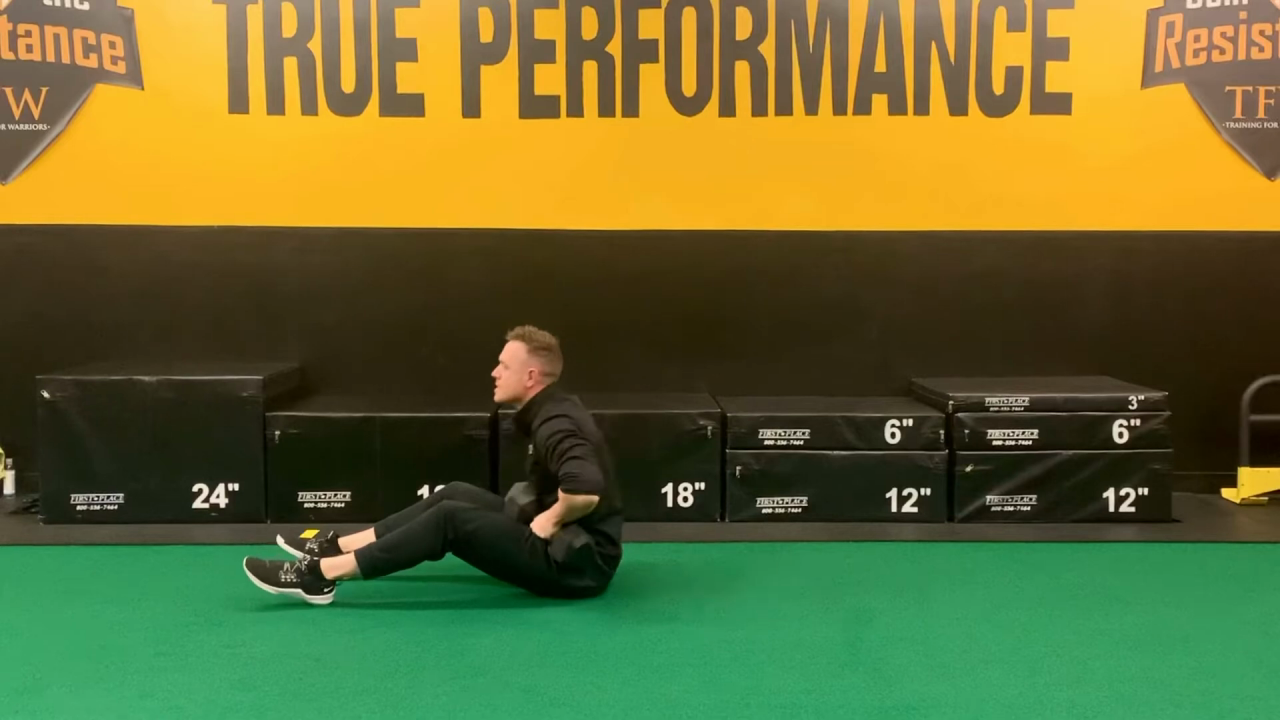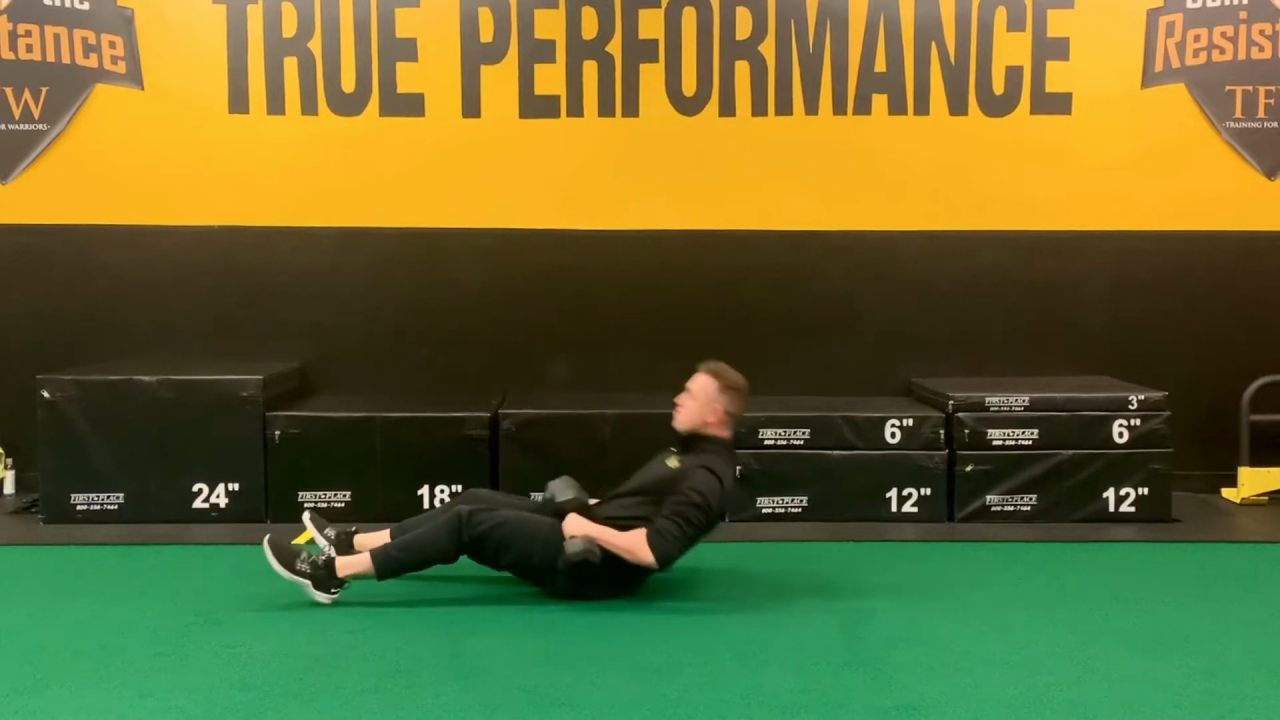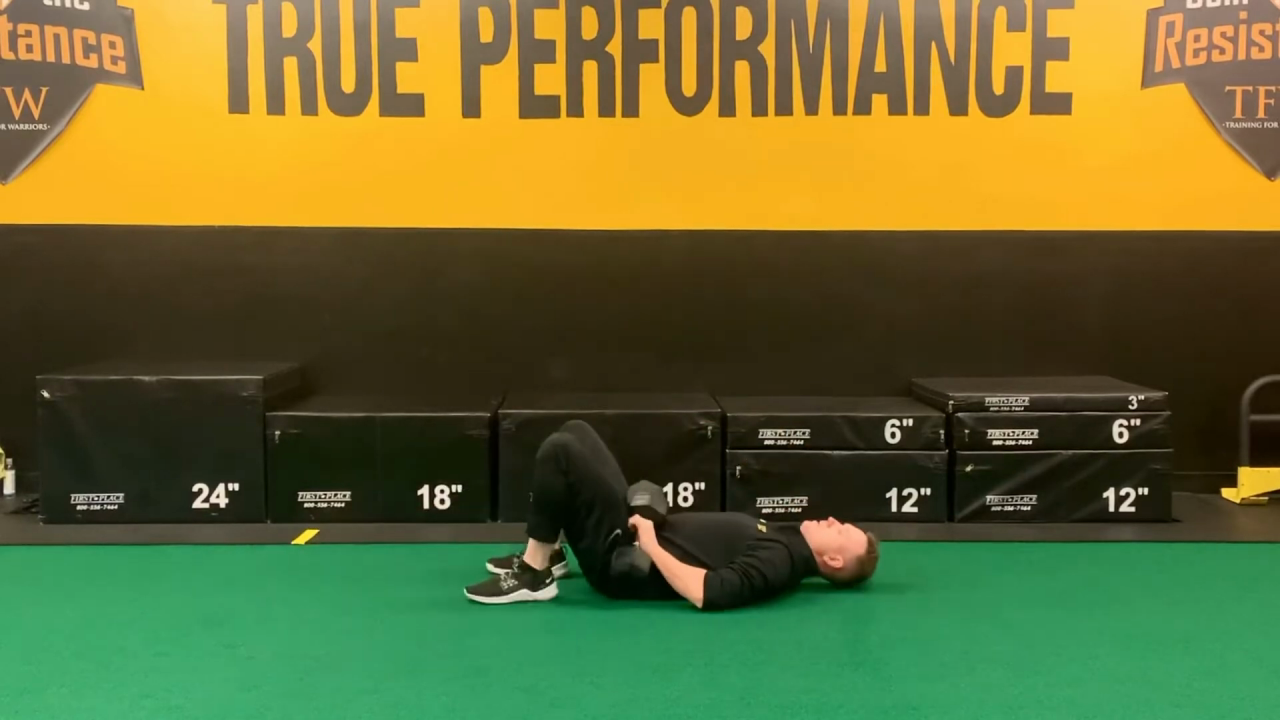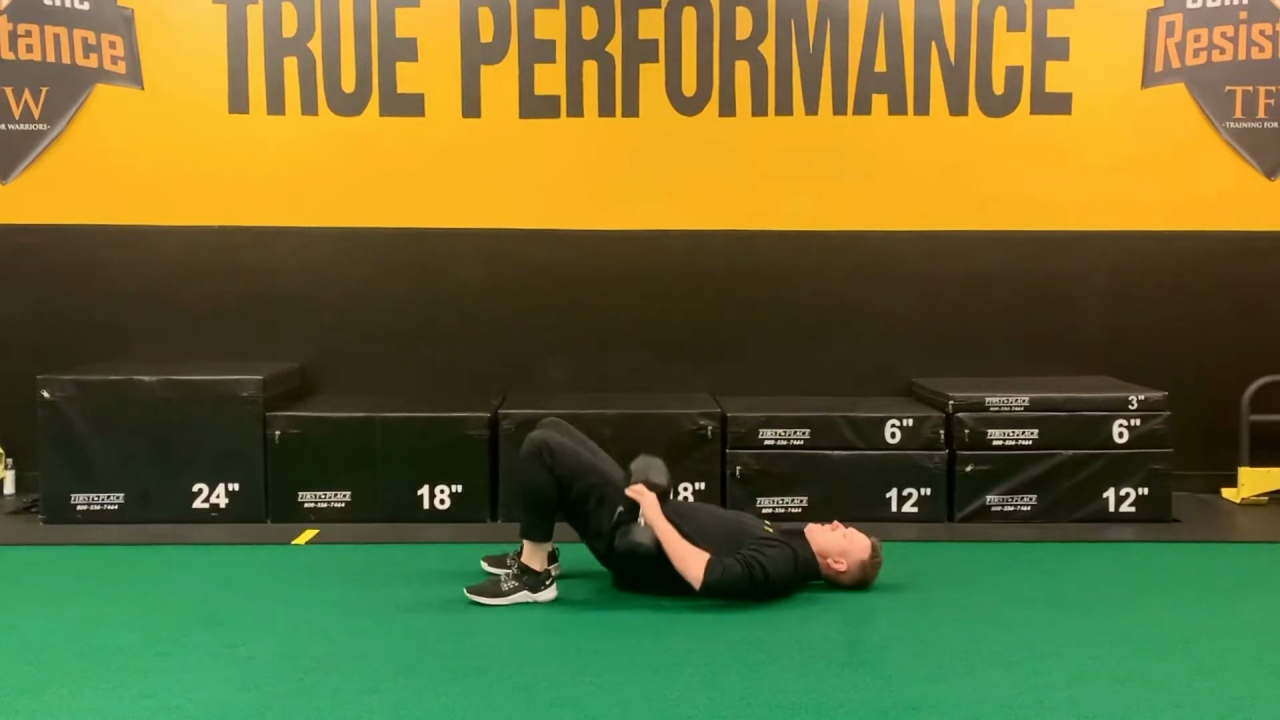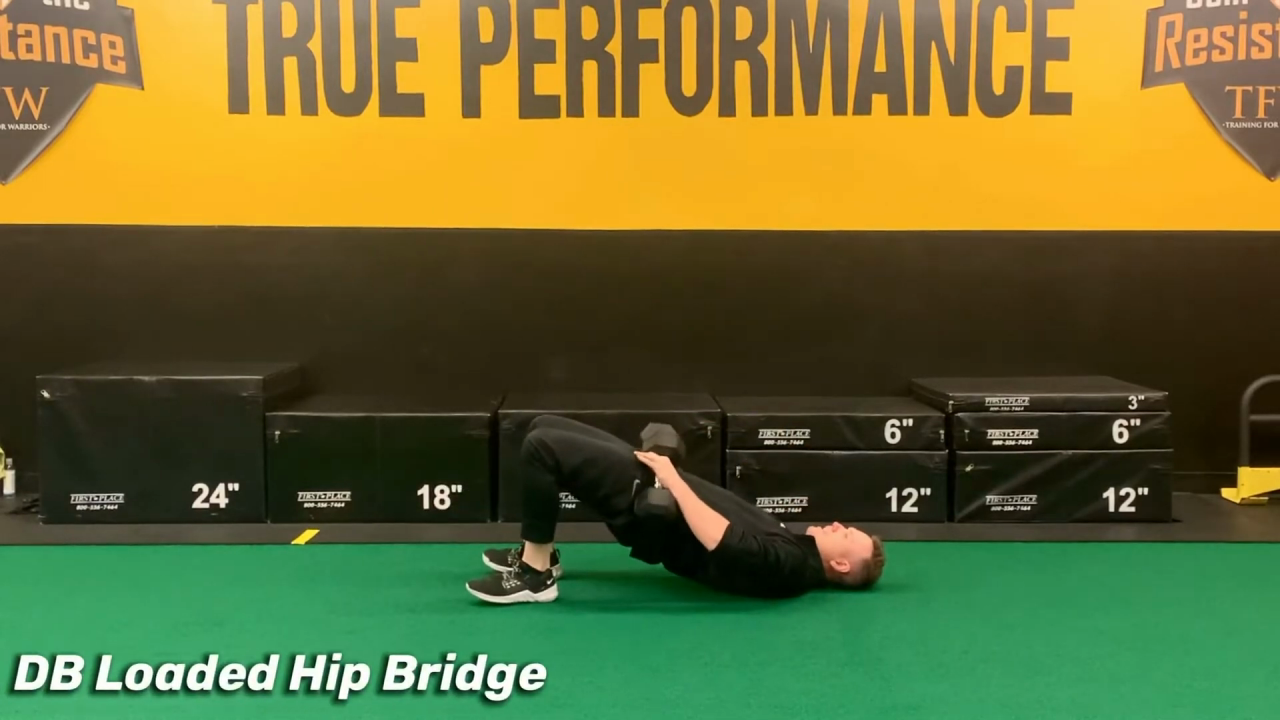
dt=0.7s
person 1, frame 1
left shoulder: (553, 427)
right shoulder: (554, 407)
left elbow: (586, 490)
left wrist: (553, 519)
right wrist: (538, 509)
left hip: (576, 564)
right hip: (570, 544)
left knee: (449, 519)
right knee: (456, 495)
left ankle: (318, 576)
right ankle: (337, 546)
person 1, frame 2
left shoulder: (706, 479)
right shoulder: (695, 452)
left elbow: (654, 551)
left wrist: (588, 527)
right wrist: (589, 513)
left hip: (589, 565)
right hip: (592, 535)
left knee: (468, 524)
right knee: (475, 501)
left ankle: (333, 573)
right ankle: (354, 544)
person 1, frame 3
left shoulder: (779, 564)
right shoulder: (783, 539)
left elbow: (708, 592)
left wrist: (651, 547)
right wrist: (652, 523)
left hip: (622, 557)
right hip: (636, 534)
left knee: (558, 452)
right knee: (573, 433)
left ankle: (533, 574)
right ankle: (545, 555)
person 1, frame 4
left shoulder: (783, 566)
right shoulder: (785, 542)
left elbow: (707, 577)
left wrist: (656, 520)
right wrist: (652, 510)
right hip: (640, 516)
left knee: (542, 448)
right knee: (551, 431)
left ankle: (532, 574)
right ankle: (538, 553)
person 1, frame 5
left shoulder: (789, 567)
right shoulder: (791, 545)
left elbow: (723, 543)
left wrist: (672, 480)
right wrist: (666, 474)
right hip: (656, 483)
left knee: (541, 447)
right knee: (545, 428)
left ankle: (534, 573)
right ankle: (538, 552)
